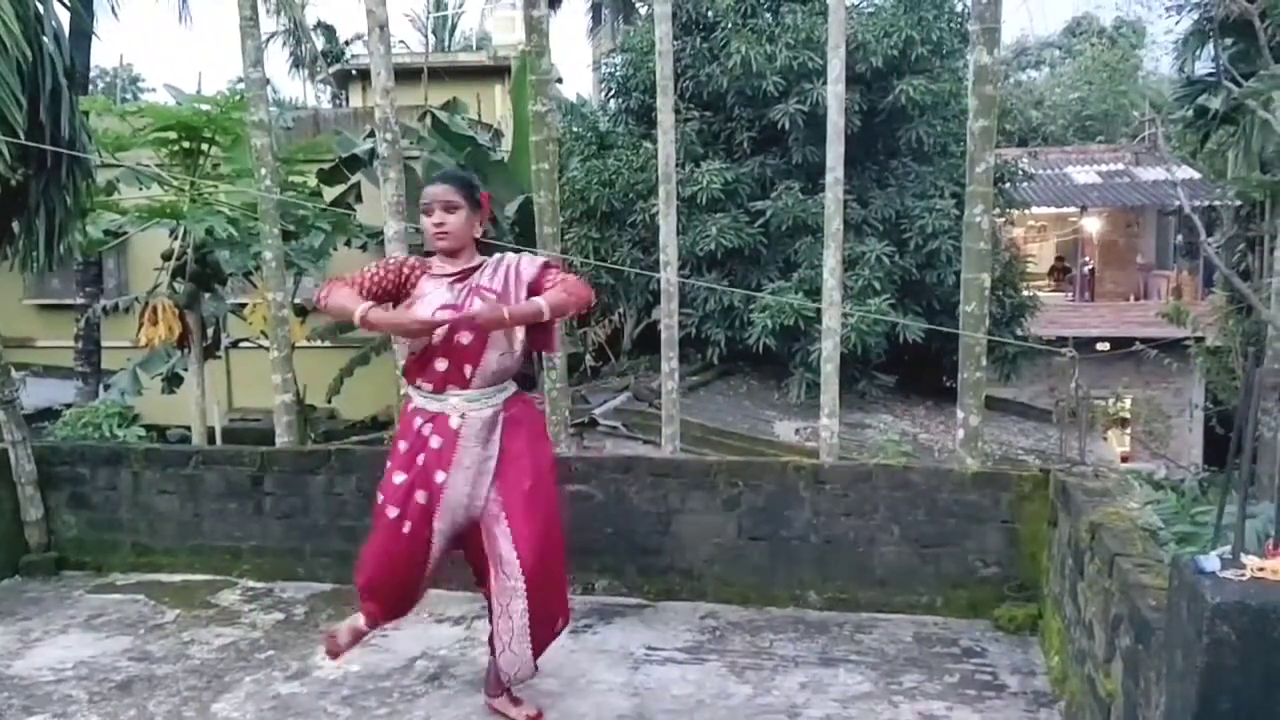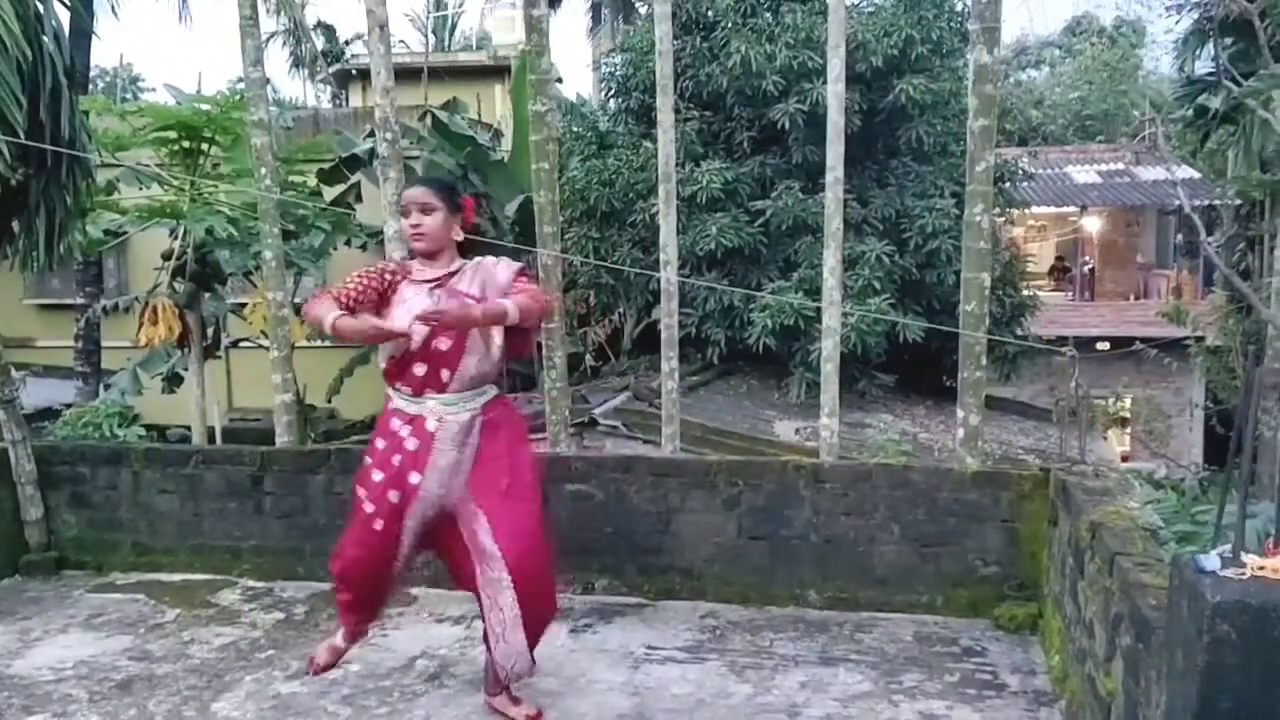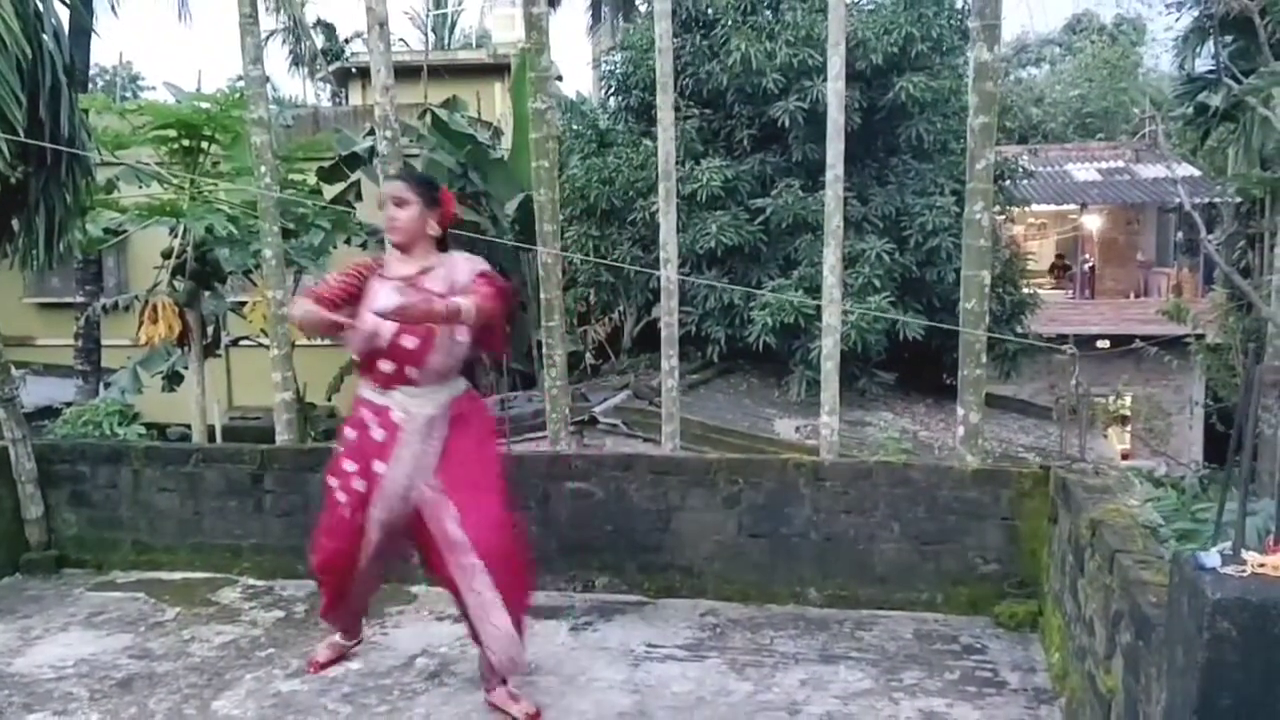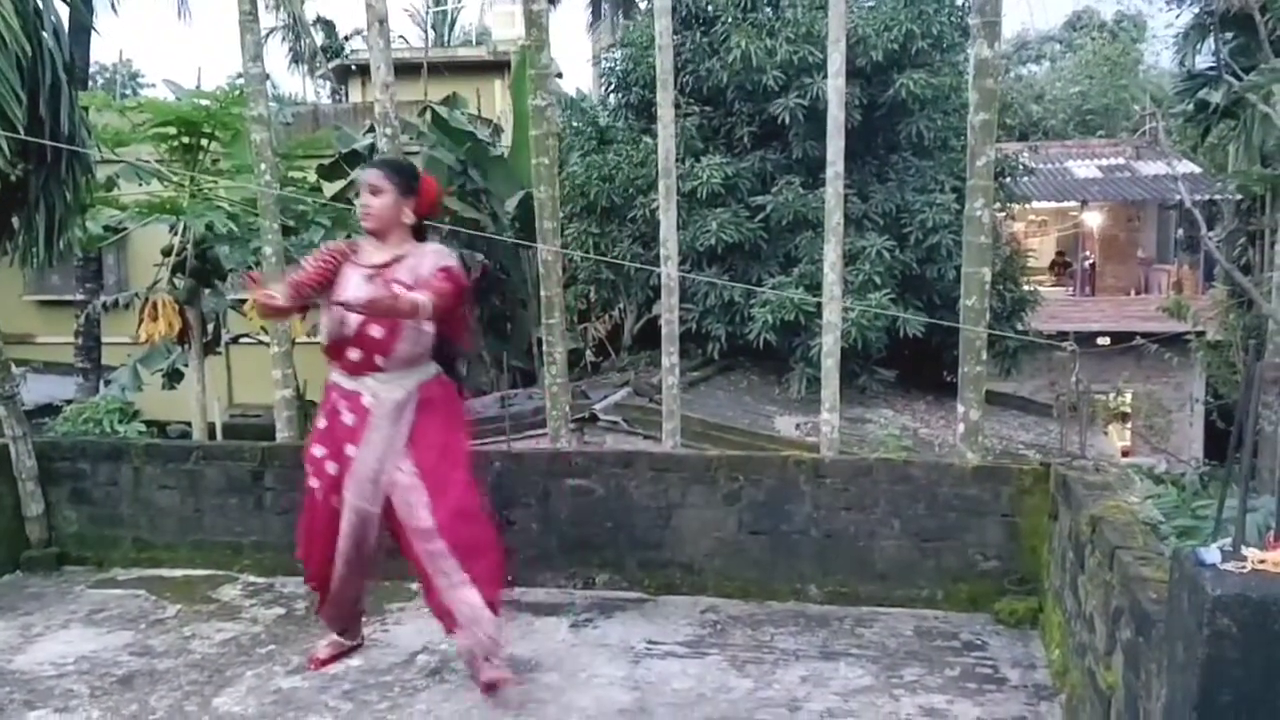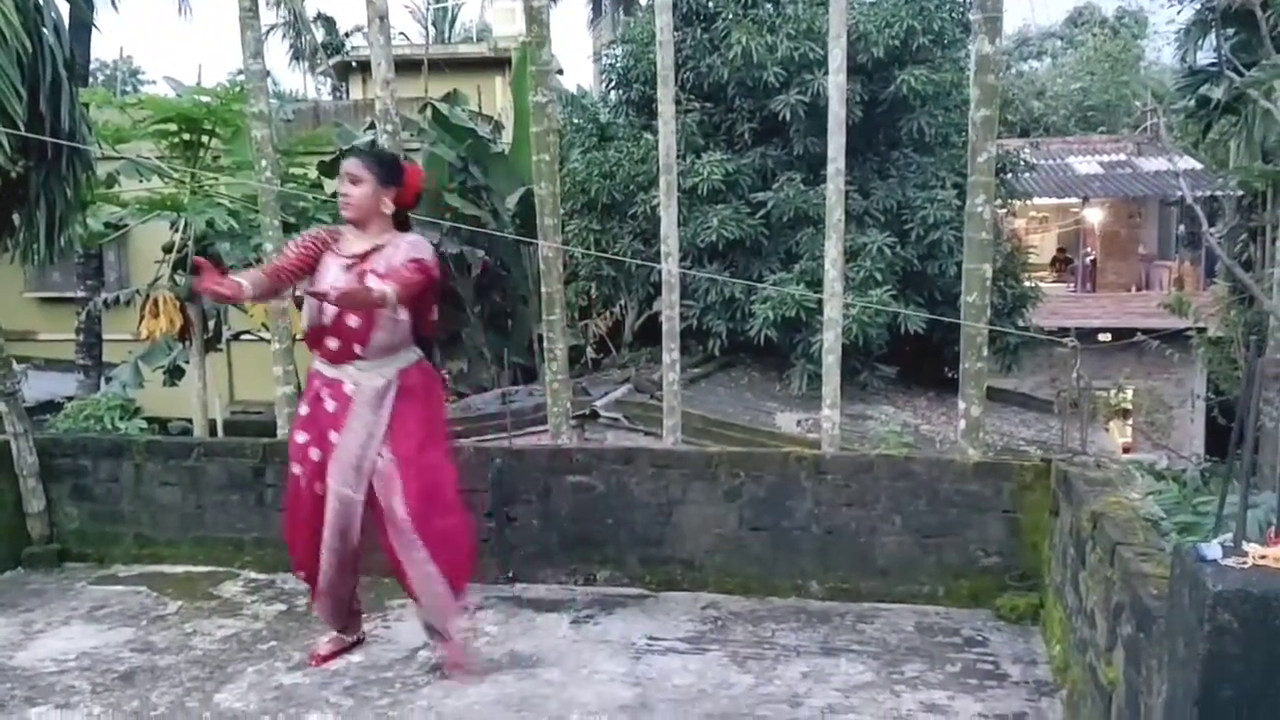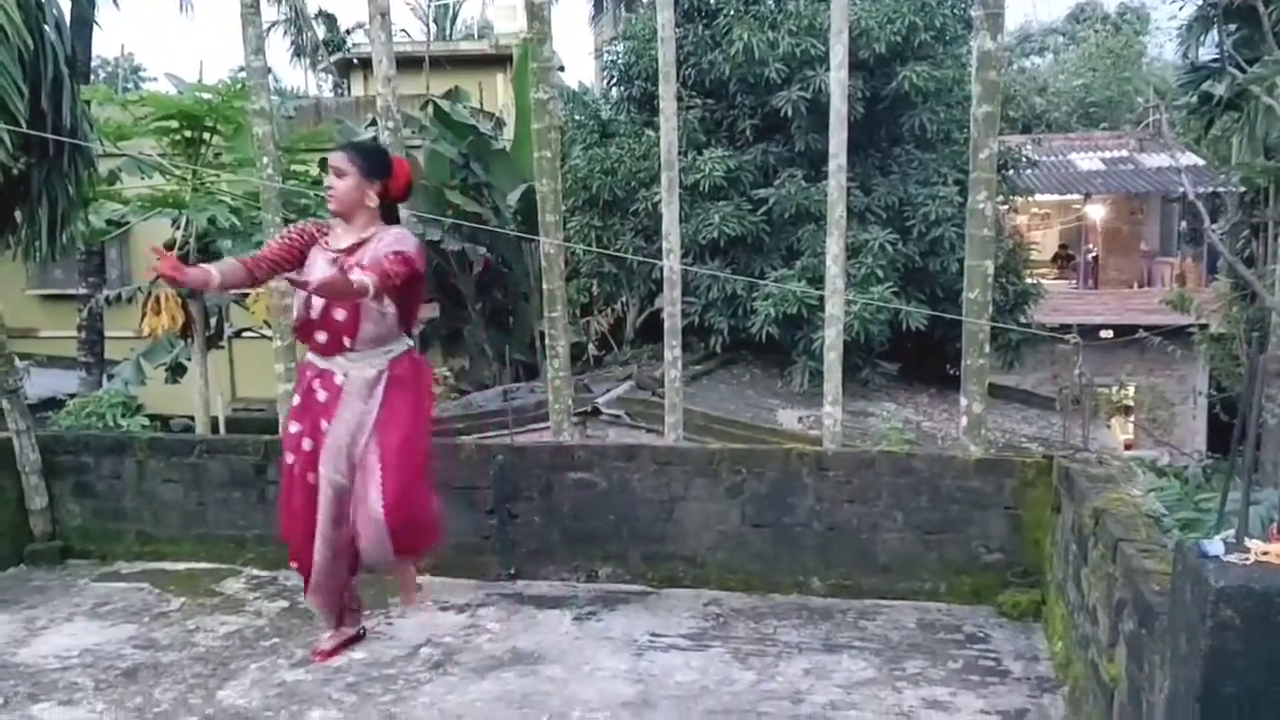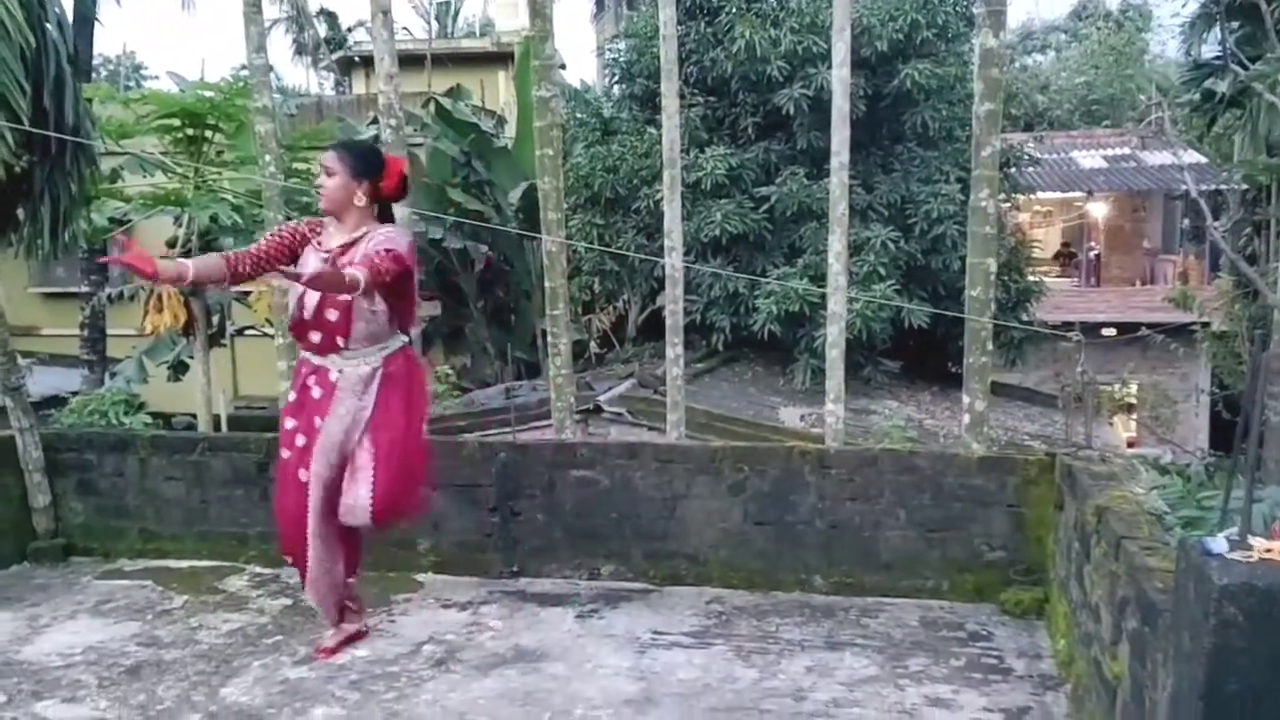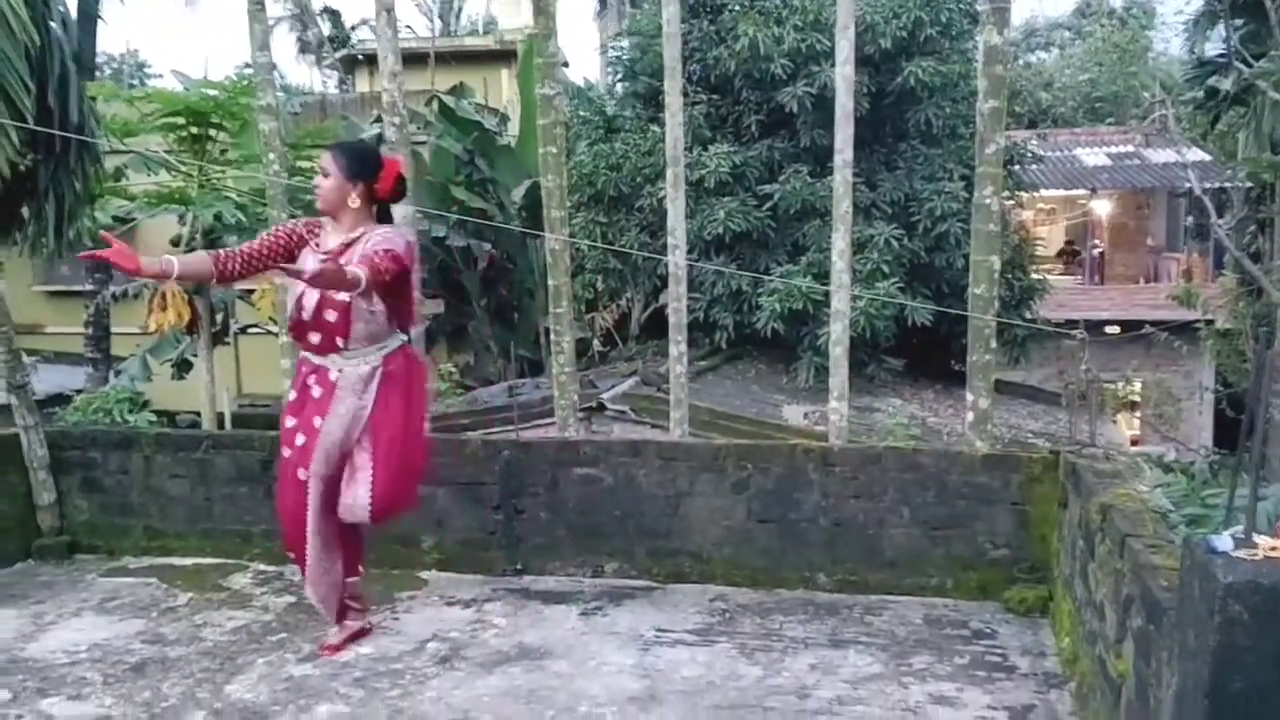
dt=0.1s
person 1, frame 1
left shoulder: (514, 269)
right shoulder: (408, 272)
left elbow: (576, 294)
right elbow: (331, 293)
left wrist: (507, 315)
right wrist: (381, 318)
left hip: (501, 433)
right hip: (427, 431)
left knee: (520, 558)
right knee: (400, 548)
right ankle: (369, 616)
person 1, frame 2
left shoulder: (490, 274)
right shoulder: (390, 278)
left elbow: (534, 302)
right elbow: (318, 305)
left wrist: (476, 315)
right wrist: (350, 326)
left hip: (479, 435)
right hip: (406, 433)
left knee: (509, 557)
right knee: (372, 546)
right ankle: (349, 629)
person 1, frame 3
left shoulder: (463, 270)
right shoulder: (367, 271)
left elbow: (487, 302)
right elbow: (312, 302)
left wrist: (435, 312)
right wrist: (315, 318)
left hip: (446, 426)
right hip: (374, 425)
left knee: (477, 545)
right knee: (349, 539)
right ankle: (344, 632)
person 1, frame 4
left shoulder: (432, 261)
right shoulder: (341, 256)
left elbow: (440, 294)
right elbow: (291, 289)
left wrist: (397, 306)
right wrist: (274, 300)
left hip: (415, 411)
right hip: (348, 411)
left knee: (446, 527)
right knee: (334, 529)
left ankle: (487, 660)
right ankle: (344, 630)
person 1, frame 5
left shoulder: (412, 250)
right shoulder: (324, 243)
left elbow: (400, 288)
right elbow: (275, 275)
left wrist: (362, 297)
right wrist: (232, 287)
left hip: (395, 397)
right hip: (327, 395)
left knee: (413, 511)
right knee: (319, 514)
left ankle: (444, 625)
right ankle: (341, 625)
person 1, frame 6
left shoulder: (397, 243)
right shoulder: (311, 236)
left elbow: (378, 279)
right elbow: (254, 266)
left wrist: (343, 286)
right wrist: (196, 275)
left hip: (385, 387)
right hip: (322, 387)
left knee: (387, 501)
right knee: (314, 506)
left ankle: (401, 562)
right ankle: (343, 620)
person 1, frame 7
left shoulder: (390, 241)
right shoulder: (307, 233)
left elbow: (370, 273)
right elbow: (240, 263)
left wrist: (333, 279)
right wrist: (164, 269)
left hip: (378, 383)
right hip: (317, 384)
left knee: (366, 499)
right knee: (308, 499)
right ankle: (345, 615)
person 1, frame 8
left shoulder: (389, 242)
right shoulder: (303, 234)
left elbow: (369, 274)
right elbow: (231, 262)
left wrist: (335, 278)
right wrist: (148, 266)
left hip: (378, 382)
right hip: (318, 383)
left knee: (366, 496)
right knee: (307, 497)
right ankle: (350, 613)
